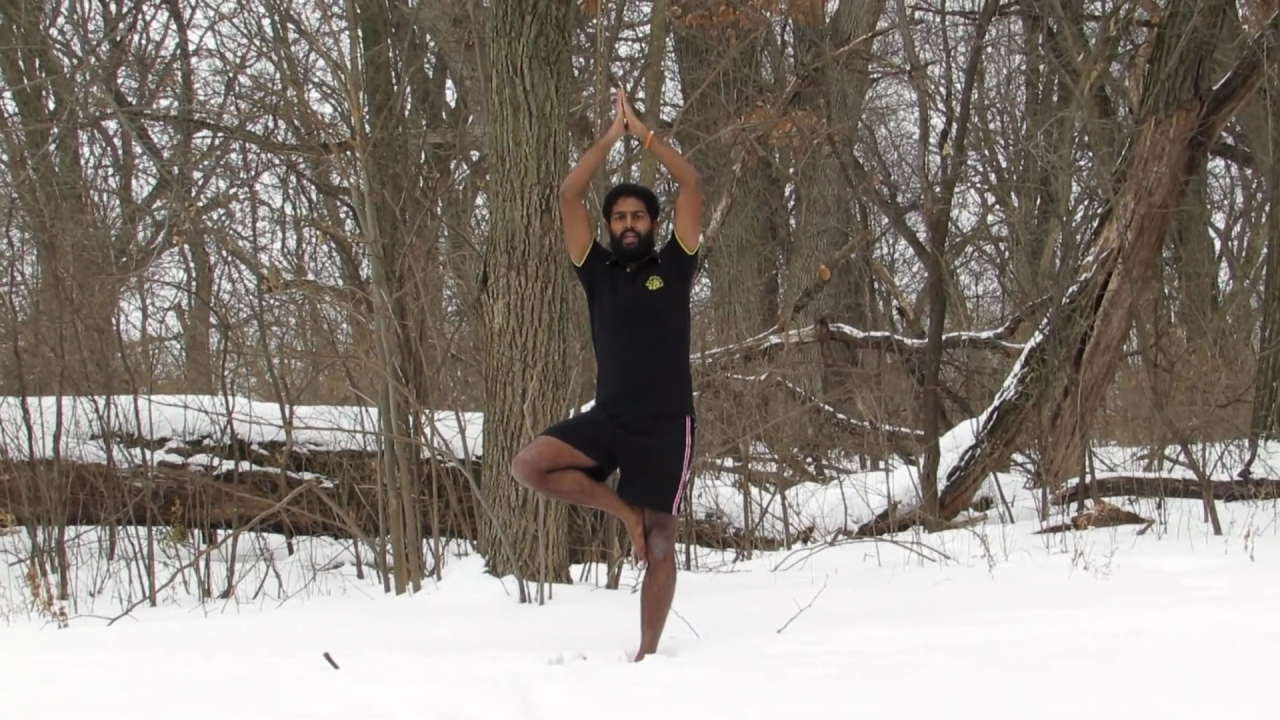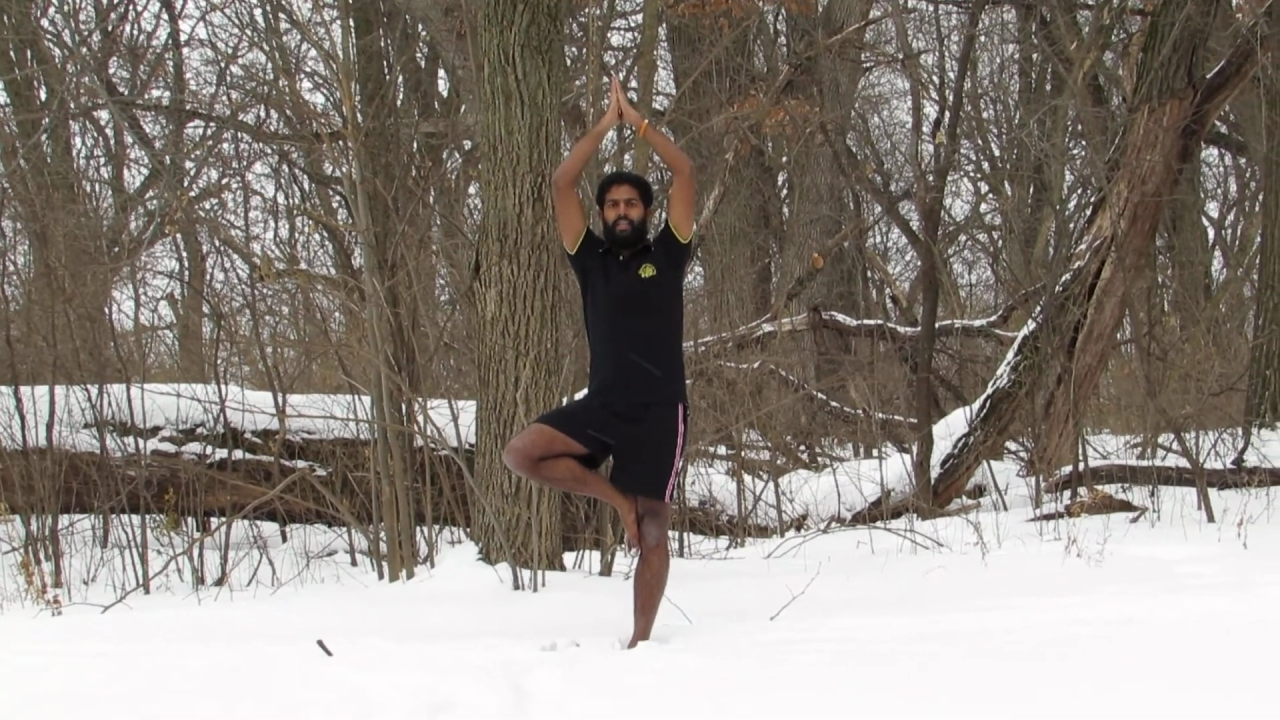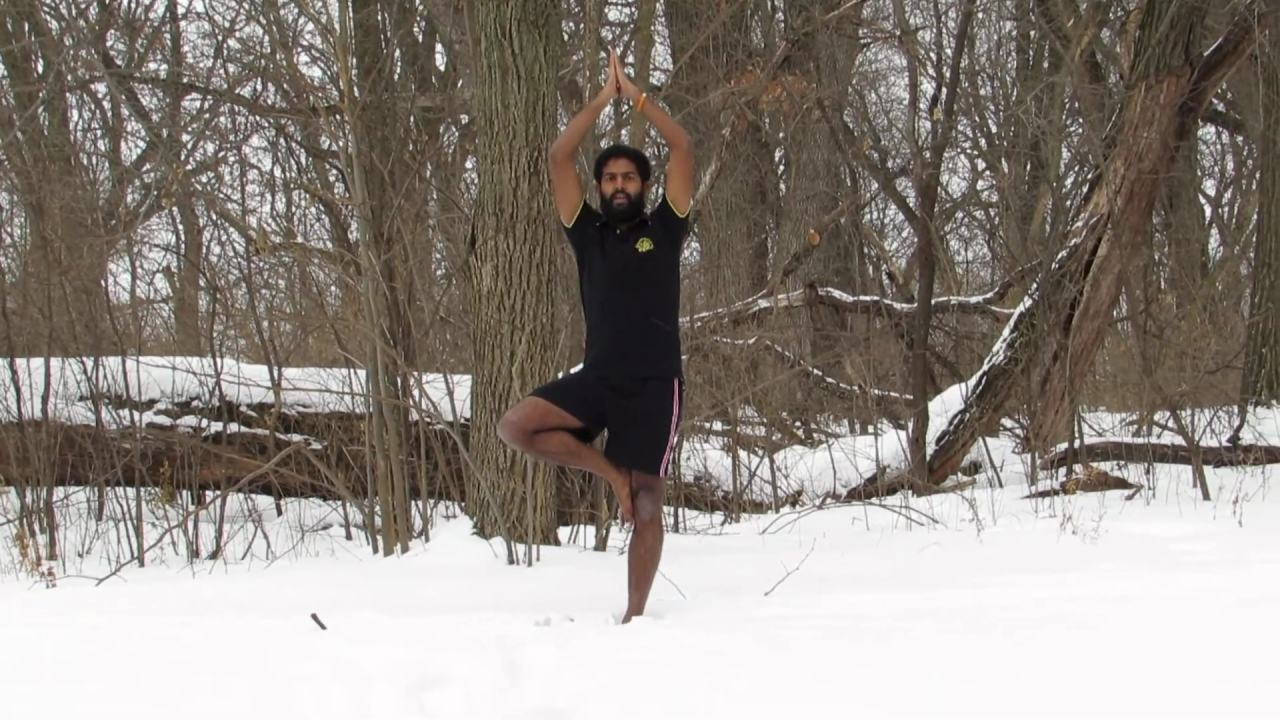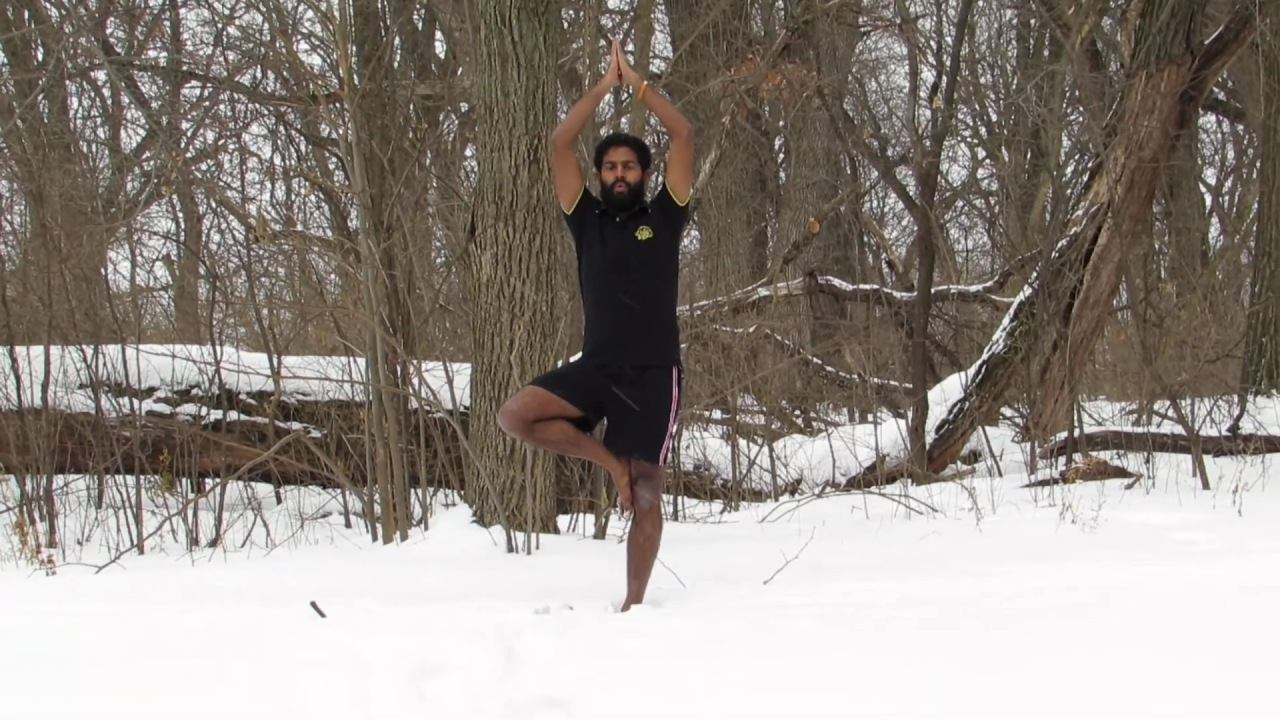
dt=0.3s
person 1, frame 1
left shoulder: (673, 268)
right shoulder: (597, 272)
left elbow: (691, 185)
right elbow: (568, 196)
left wrist: (643, 132)
right wrist: (610, 136)
left hip: (666, 422)
right hip: (608, 416)
left knee: (660, 540)
right knee: (527, 465)
left ankle: (647, 652)
right ankle: (623, 511)
person 1, frame 2
left shoulder: (666, 256)
right shoulder: (590, 260)
left elbow: (685, 174)
right elbow: (561, 184)
left wrist: (637, 120)
right wrist: (603, 124)
left hip: (658, 409)
right hip: (600, 404)
left knee: (653, 527)
right knee: (520, 453)
left ankle: (641, 639)
right ankle: (617, 499)
person 1, frame 3
left shoulder: (664, 229)
right shoulder: (587, 233)
left elbow: (683, 148)
right elbow: (558, 157)
left wrist: (636, 95)
right wrist: (602, 98)
left hip: (654, 383)
right hip: (596, 377)
left knee: (648, 500)
right knee: (515, 426)
left ankle: (635, 614)
right ankle: (611, 472)
person 1, frame 4
left shoulder: (663, 217)
right shoulder: (587, 220)
left elbow: (683, 136)
right elbow: (559, 144)
left wrist: (637, 82)
right wrist: (603, 85)
left hip: (653, 372)
right hip: (594, 366)
left knee: (646, 490)
right knee: (514, 415)
left ankle: (634, 603)
right ankle: (610, 461)
